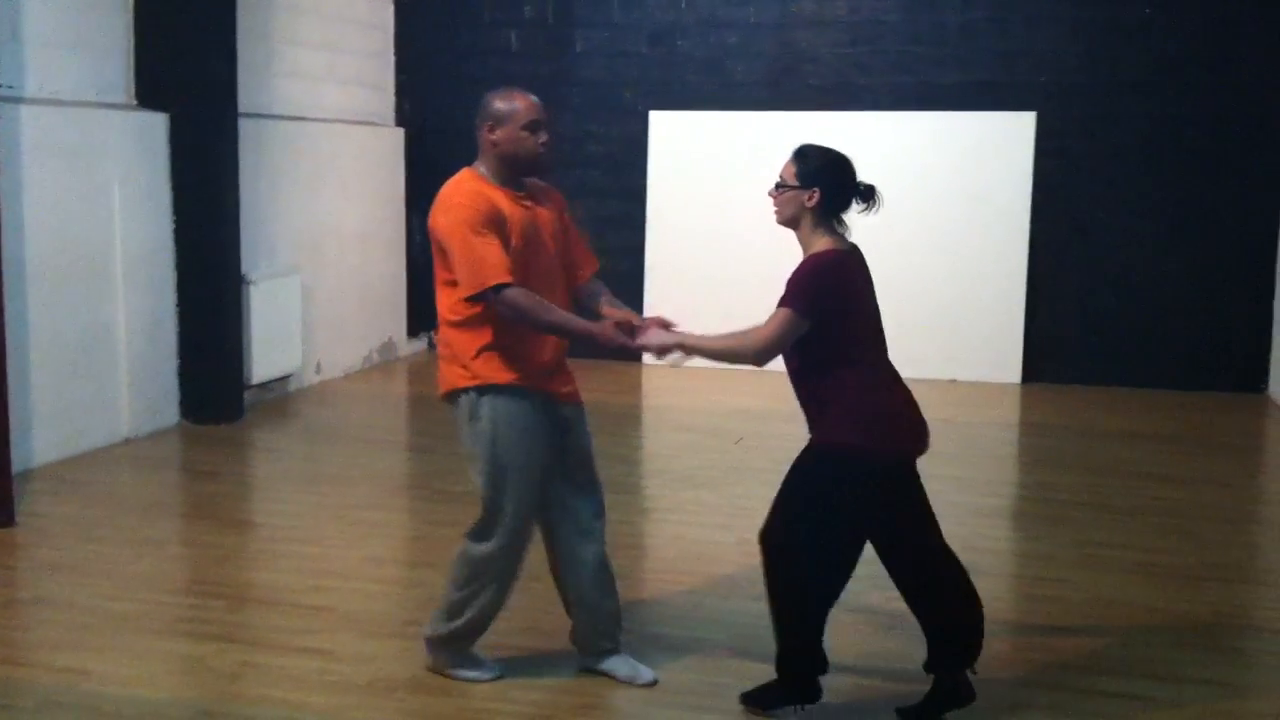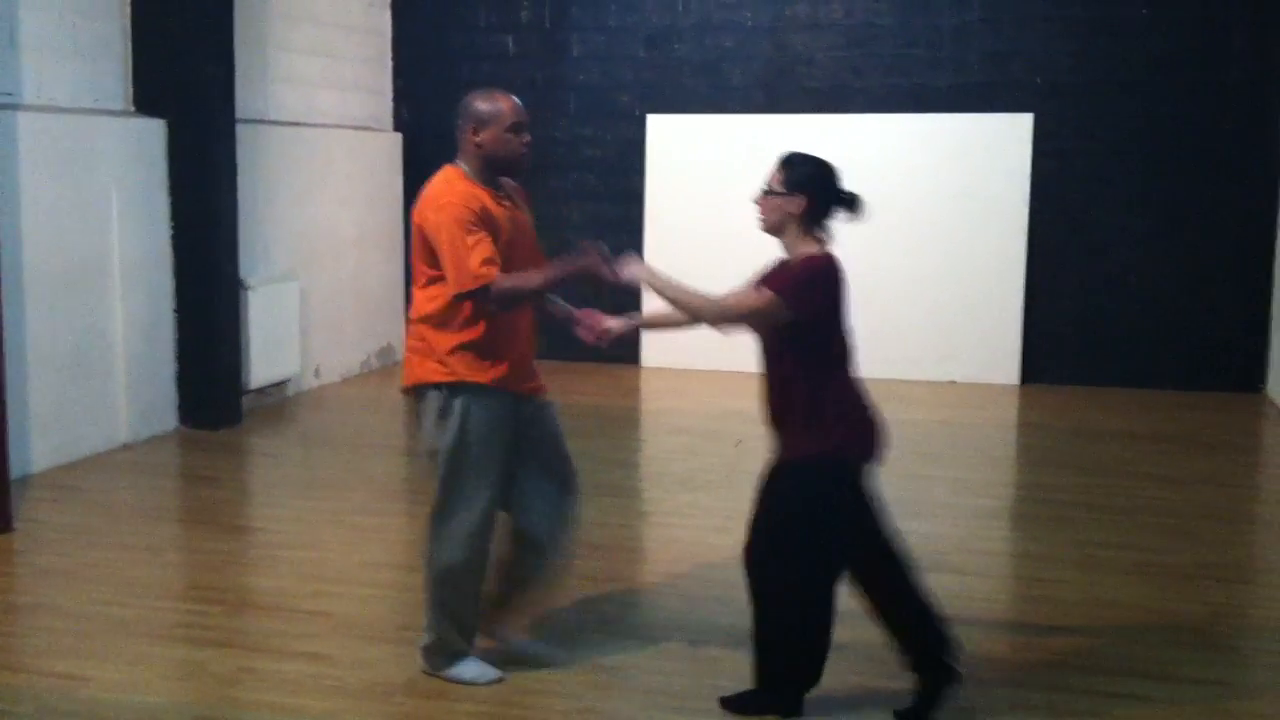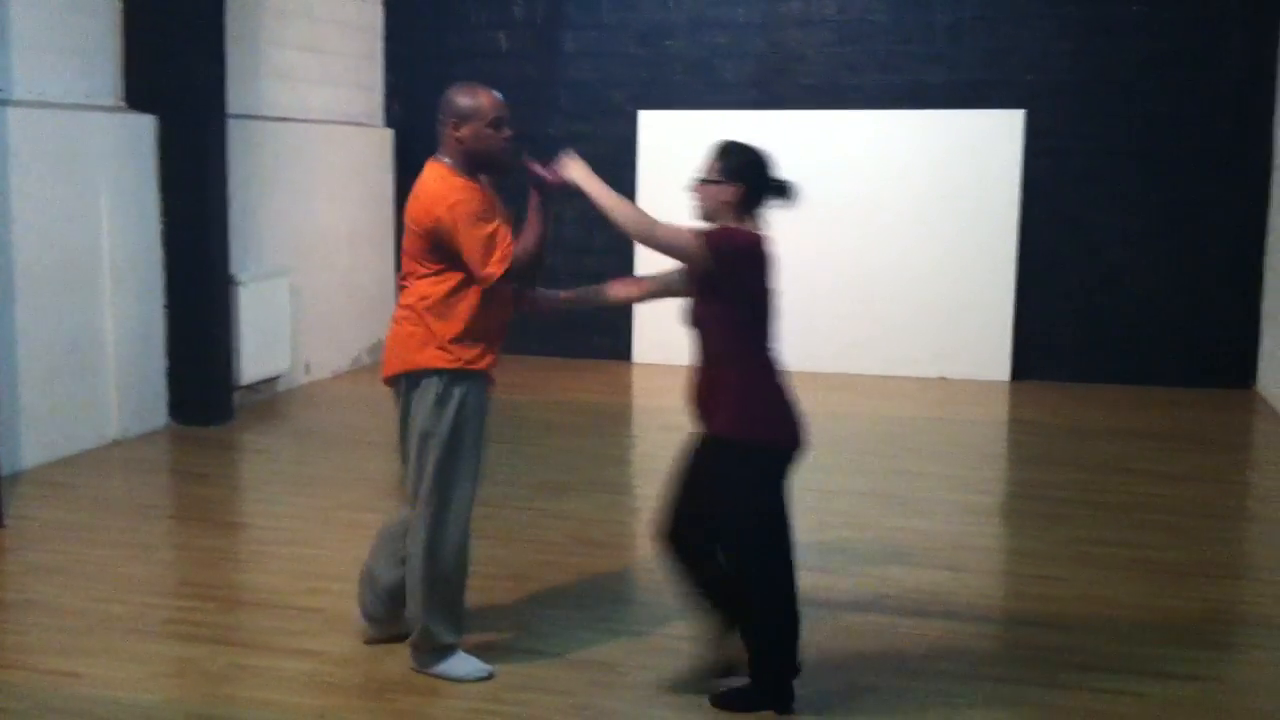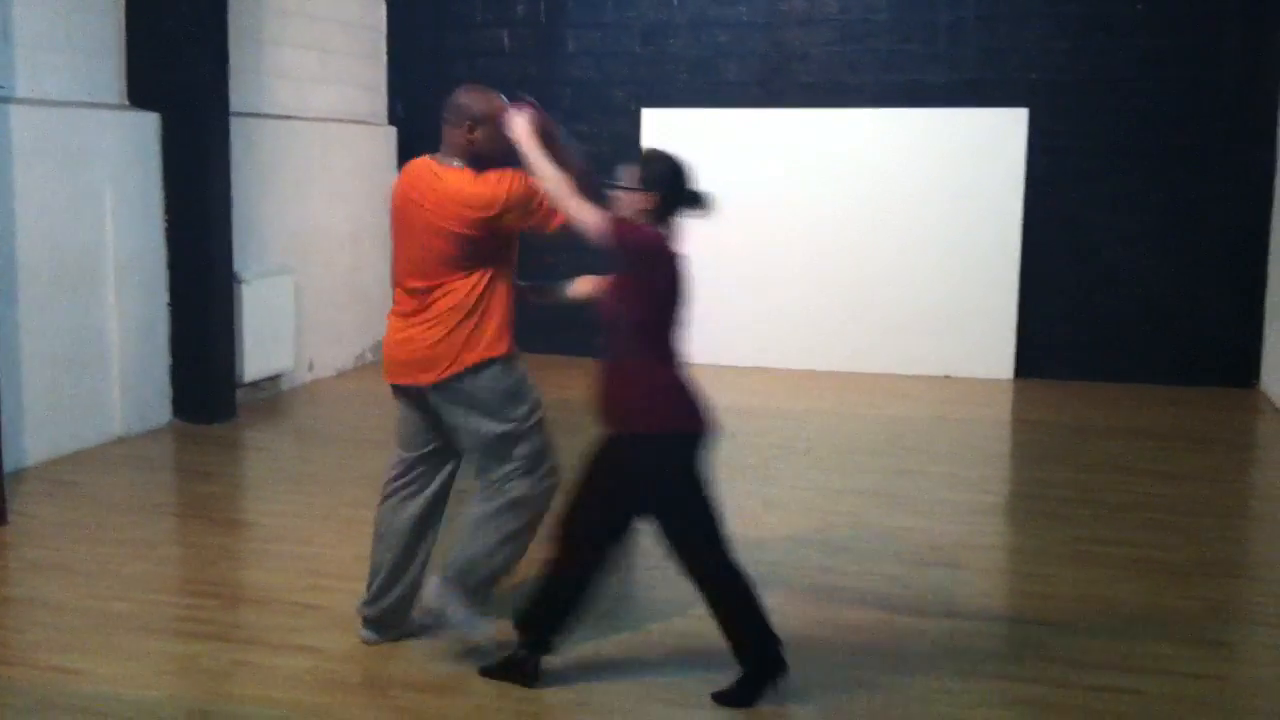
dt=0.2s
person 1, frame 1
left shoulder: (548, 199)
right shoulder: (463, 202)
left elbow: (581, 278)
right elbow: (502, 296)
left wrist: (620, 317)
right wrist: (589, 331)
left hip: (551, 380)
right hip: (491, 383)
left knee: (579, 513)
right knee: (506, 518)
left ankle: (599, 644)
right ankle: (449, 642)
person 1, frame 2
left shoulder: (510, 194)
right shoulder: (449, 201)
right elbow: (490, 291)
right wrist: (571, 268)
left hip: (512, 376)
right hip: (459, 379)
left knee: (550, 493)
right knee: (465, 515)
left ankle: (496, 611)
right ankle: (446, 648)
person 1, frame 3
left shoulder: (472, 182)
right shoulder: (450, 195)
right elbow: (510, 266)
right wrist: (540, 198)
left hip: (460, 364)
right hip: (440, 366)
left knee: (441, 499)
right knee: (444, 505)
left ankle: (385, 604)
right ankle: (434, 645)
person 1, frame 4
left shoulder: (413, 178)
right shoulder: (492, 193)
left hip: (412, 358)
right hip: (470, 359)
left knee: (413, 481)
right knee: (526, 476)
left ankle: (384, 612)
right ankle: (459, 586)
person 2, frame 1
left shoulder: (820, 270)
right shoulder: (839, 260)
left elbow: (759, 348)
right elbow: (785, 335)
left wrist: (676, 341)
right wrist: (694, 340)
left hip: (854, 436)
right hip: (884, 428)
left knee: (790, 545)
right knee: (916, 552)
right ankle: (953, 673)
person 2, frame 2
left shoulder: (809, 273)
right shoulder: (799, 270)
left elbow: (718, 311)
right elbow: (723, 309)
left wrist: (645, 275)
right wrist: (628, 324)
left hip: (822, 443)
right hip: (830, 437)
left knee: (776, 559)
right knee: (864, 553)
right ankle: (933, 662)
person 2, frame 3
left shoulder: (735, 248)
right shoulder: (724, 253)
left elbow: (643, 229)
right elbow: (645, 287)
left wrist: (580, 175)
right wrist: (566, 297)
left hip: (750, 428)
right hip: (735, 426)
left knee: (752, 550)
right knee: (687, 535)
right ankle: (743, 624)
person 2, frame 4
left shoulder: (643, 250)
right shoulder: (642, 258)
left elbow: (567, 199)
right elbow: (592, 287)
left wrist: (525, 135)
left hip: (656, 429)
right hip: (642, 425)
left knee: (696, 545)
right knee: (585, 531)
left ankle: (761, 661)
right ankle: (533, 646)
